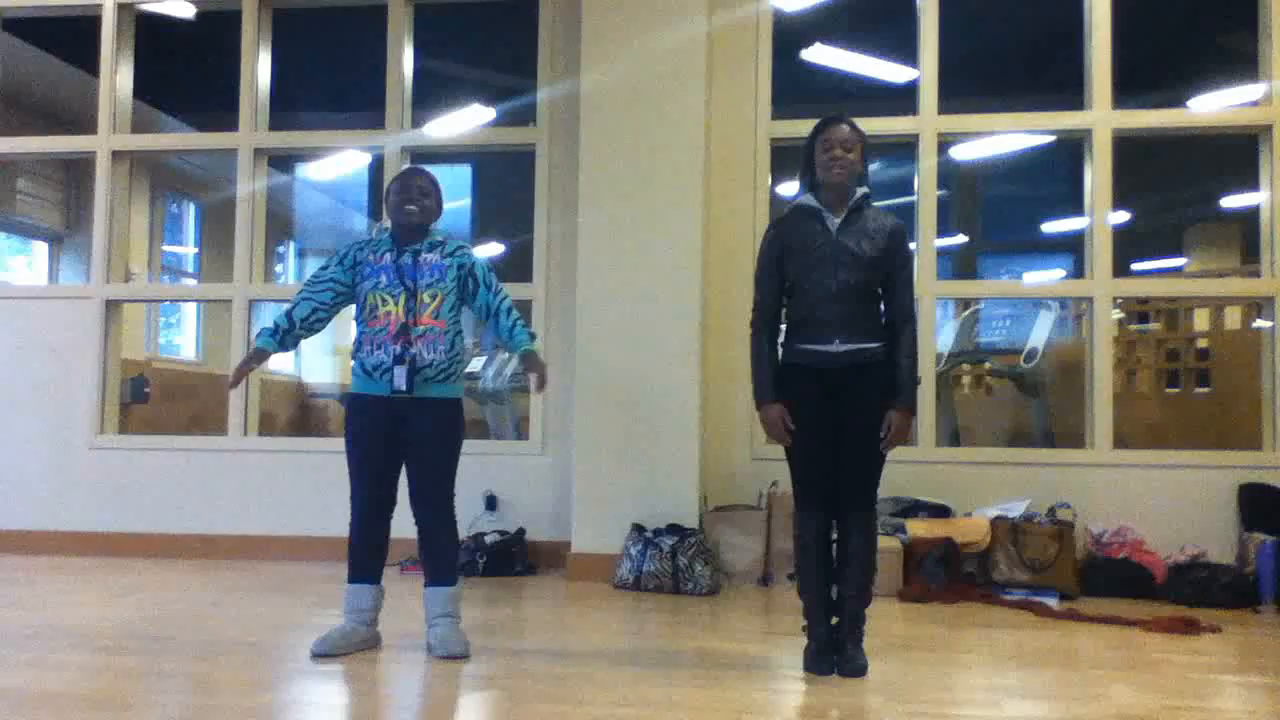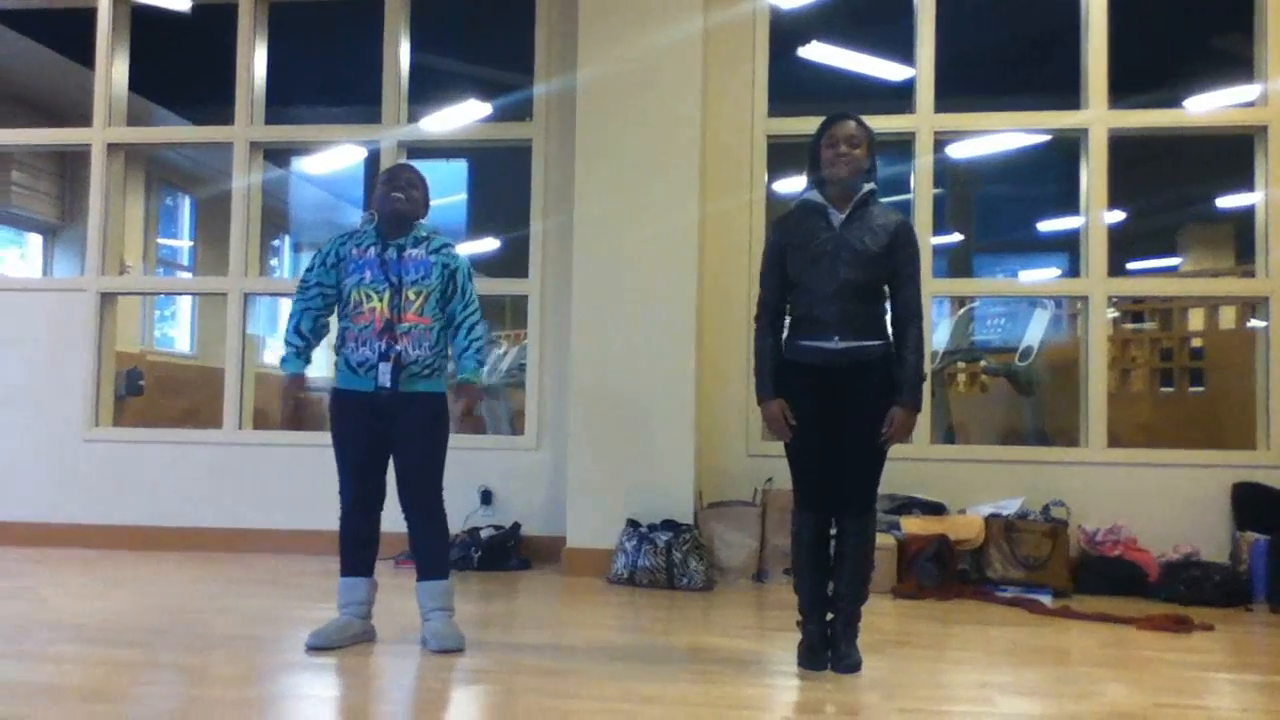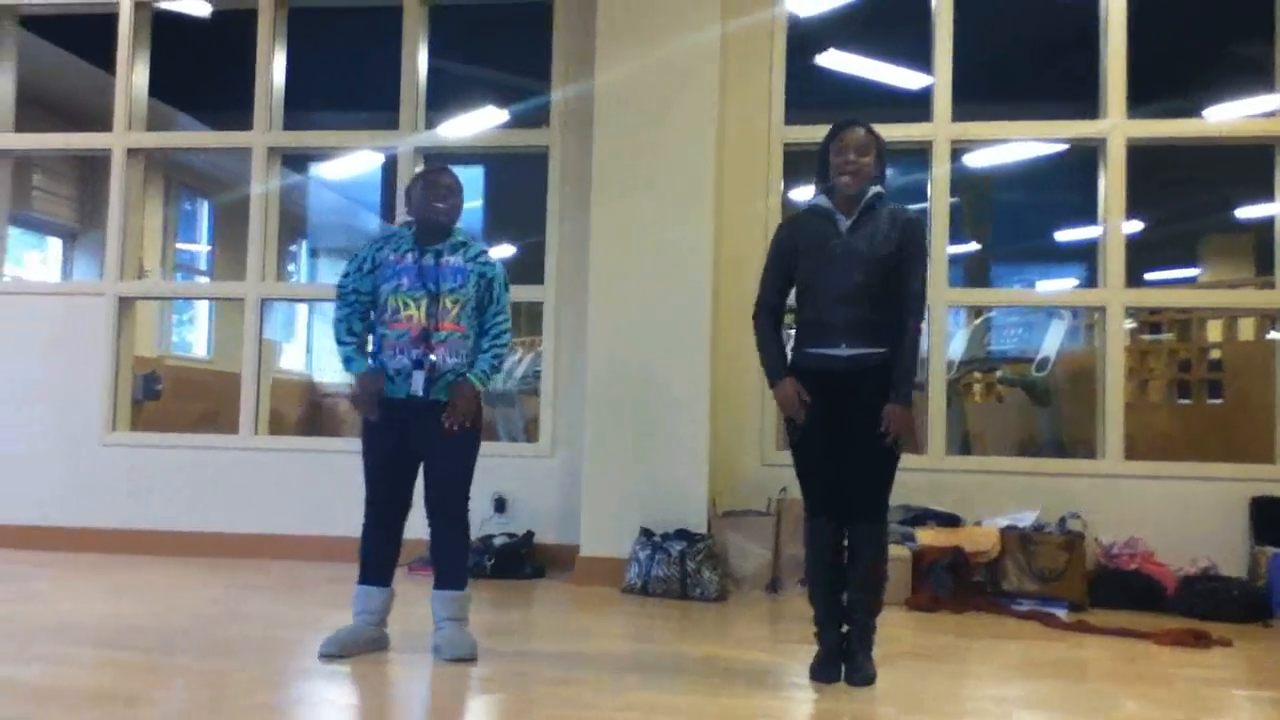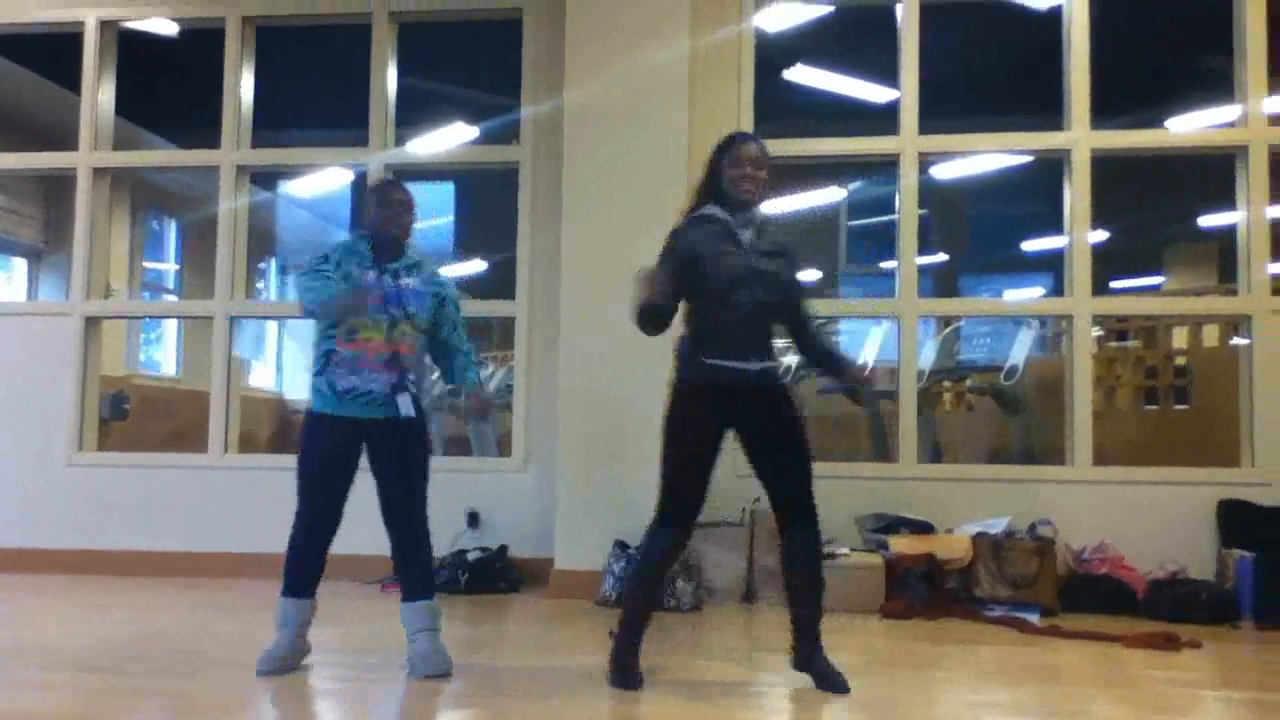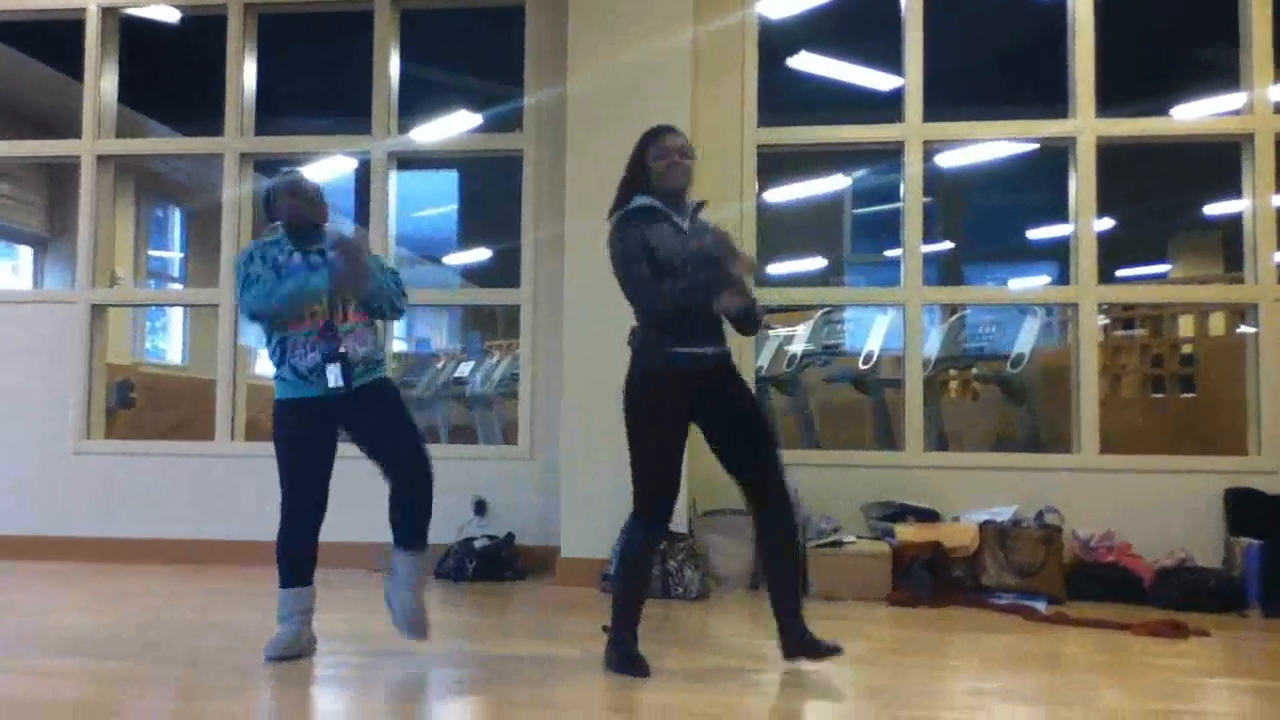
dt=0.7s
person 1, frame 1
left shoulder: (886, 230)
right shoulder: (785, 230)
left elbow: (902, 320)
right elbow: (765, 320)
left wrist: (904, 400)
right wrist: (766, 396)
left hip: (867, 379)
right hip: (804, 379)
left knee: (858, 508)
right knee: (812, 507)
left ankle: (850, 635)
right ankle: (819, 633)
person 1, frame 2
left shoulder: (892, 227)
right shoulder: (790, 225)
left elbow: (908, 317)
right elbow: (769, 315)
left wrist: (908, 397)
right wrist: (767, 391)
left hip: (867, 377)
right hip: (804, 376)
left knee: (856, 505)
right knee: (810, 504)
left ankle: (846, 631)
right ankle: (812, 629)
person 1, frame 3
left shoulder: (902, 226)
right shoulder: (797, 228)
left elbow: (910, 316)
right elbow: (766, 311)
left wrist: (902, 394)
right wrist: (779, 376)
left hip: (874, 384)
right hip: (812, 383)
left knee: (867, 515)
right knee: (822, 513)
left ankle: (861, 643)
right ankle: (829, 640)
person 1, frame 4
left shoulder: (775, 250)
right shoulder: (692, 237)
left elbow: (799, 329)
right elbow: (655, 322)
left wrist: (846, 371)
right wrist: (650, 301)
left hip: (763, 390)
right hip: (704, 390)
left knee: (799, 517)
right knee: (675, 518)
left ankle: (809, 648)
right ankle: (625, 645)
person 1, frame 5
left shoulder: (711, 232)
right shoulder: (631, 230)
left elbow: (749, 317)
right elbow: (651, 303)
left wrist: (737, 303)
right wrist: (718, 281)
left hip: (718, 376)
right hip: (659, 378)
left knee: (771, 491)
right knee: (653, 509)
left ankle: (793, 629)
right ankle: (622, 639)
person 2, frame 1
left shoulder: (460, 260)
right shoulder: (359, 256)
left elbow: (496, 304)
right elbow: (315, 301)
left wrist: (526, 348)
right wrist: (268, 342)
left hip: (437, 401)
right hip: (371, 400)
left knee: (435, 508)
right knee: (368, 508)
left ankle: (444, 621)
right ankle: (360, 620)
person 2, frame 2
left shoulder: (444, 256)
right shoulder: (342, 250)
left elbow: (466, 318)
right elbow: (310, 306)
left wrist: (469, 375)
right wrist: (294, 363)
left hip: (421, 396)
right hip: (356, 395)
left knee: (424, 502)
right knee: (358, 502)
left ankle: (438, 615)
right ankle: (354, 613)
person 2, frame 3
left shoulder: (481, 262)
right shoulder: (379, 254)
left elbow: (498, 329)
right elbow: (349, 313)
left wrist: (474, 382)
right wrist: (361, 369)
left hip: (452, 404)
right hip: (390, 401)
left knee: (448, 511)
right knee: (382, 509)
left ankle: (450, 622)
right ankle: (369, 621)
person 2, frame 4
left shoulder: (429, 282)
right shoulder: (333, 263)
left elbow: (451, 347)
right elbow: (317, 294)
left wrist: (470, 385)
right wrist: (344, 300)
left hip: (400, 418)
right hip: (334, 417)
left knee: (408, 525)
right knee: (314, 523)
left ankle: (423, 637)
right ankle: (291, 635)
person 2, frame 5
left shoulder: (354, 251)
right shoulder: (260, 257)
left elbow: (392, 305)
right elbow: (260, 304)
left wrist: (361, 269)
right wrist: (329, 279)
left hip: (367, 386)
right hip: (301, 398)
left knee: (413, 472)
right knee: (301, 508)
left ankle: (404, 587)
right ankle: (295, 624)
